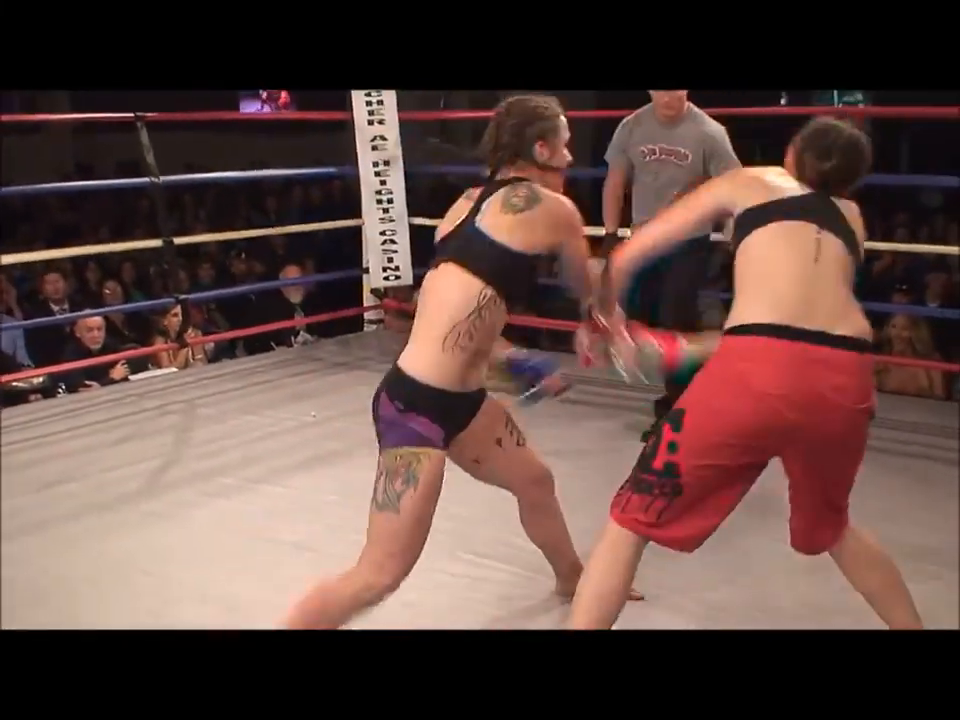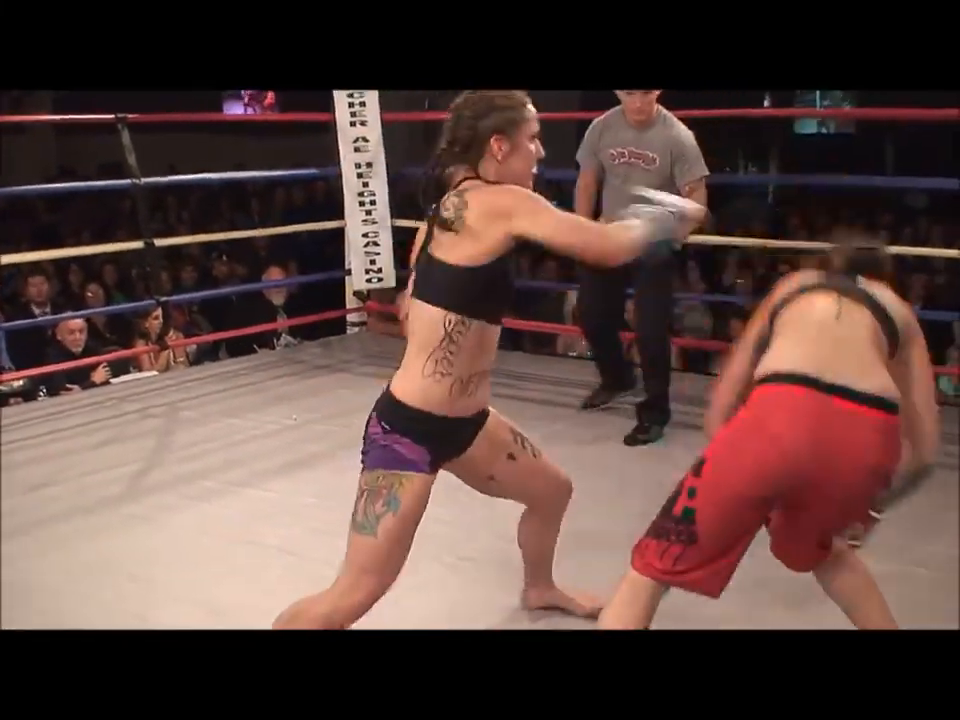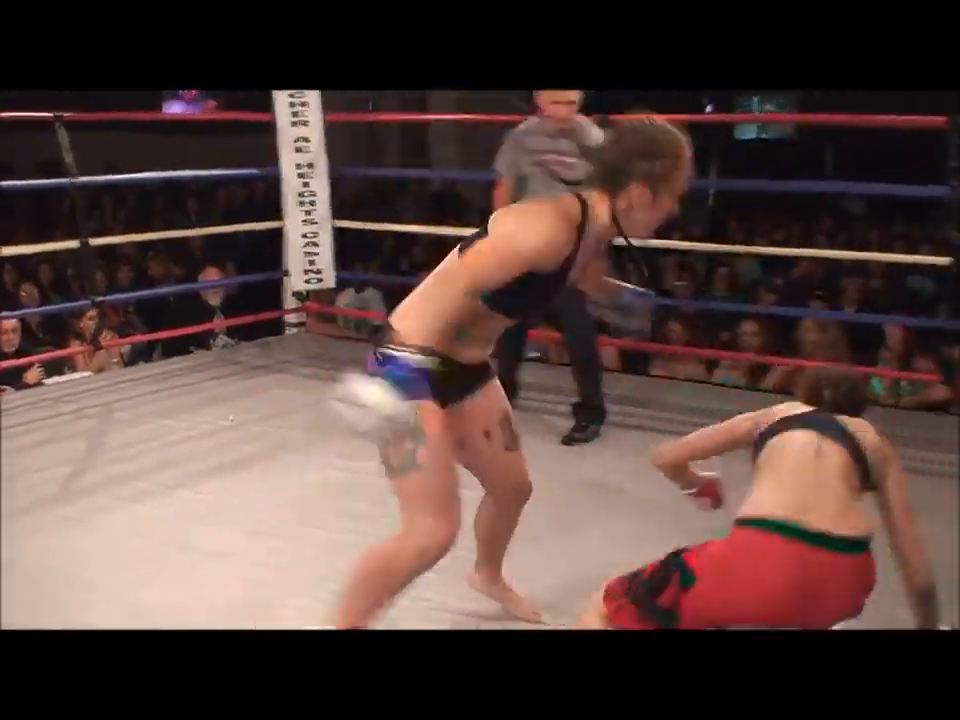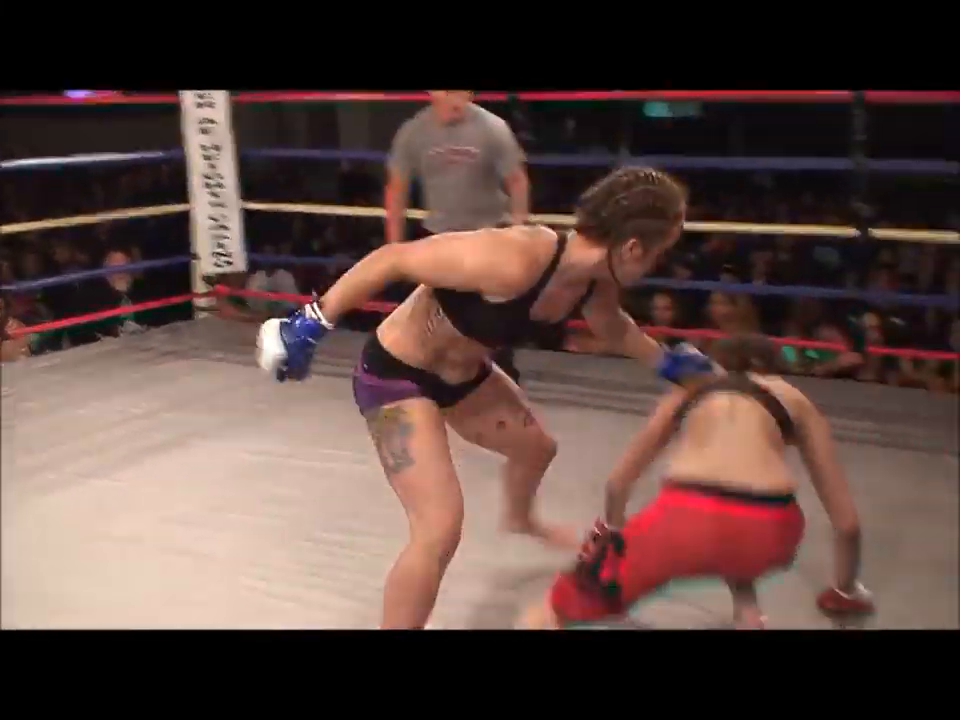
dt=0.2s
person 1, frame 1
left shoulder: (473, 201)
right shoulder: (551, 206)
right elbow: (589, 290)
left wrist: (518, 358)
left hip: (456, 397)
right hip: (417, 404)
left knee: (536, 482)
right knee: (380, 576)
left ankle: (570, 578)
right ankle: (284, 624)
person 1, frame 2
left shoulder: (456, 205)
right shoulder: (499, 203)
right elbow: (612, 247)
right wrist: (665, 217)
left hip: (462, 421)
right hip: (405, 432)
left knee: (552, 492)
right knee: (355, 594)
left ankle: (539, 590)
person 1, frame 3
left shoulder: (596, 225)
right shoulder: (553, 224)
right elbow: (463, 280)
left wrist: (615, 293)
right wrist: (405, 367)
left hip: (464, 364)
right hip: (409, 360)
left knee: (513, 487)
right knee: (433, 534)
left ankle: (489, 577)
right ankle: (341, 629)
person 1, frame 4
left shoulder: (597, 275)
right shoulder: (513, 259)
left elbow: (615, 327)
right elbow: (390, 259)
left wrist: (671, 362)
right wrist: (313, 321)
left hip: (461, 373)
right hip: (398, 378)
left knee: (538, 447)
right knee: (440, 532)
left ankle: (519, 519)
person 2, frame 1
left shoulder: (747, 181)
right shoulder: (852, 221)
left elbow: (626, 257)
left wrist: (608, 311)
left hip: (759, 370)
right hip: (846, 378)
left knee: (628, 524)
right knee: (830, 527)
person 2, frame 2
left shoulder: (793, 285)
right shoulder: (899, 310)
left elbow: (719, 413)
right elbow: (925, 449)
right wrist: (868, 493)
left hip: (782, 420)
right hip: (869, 438)
left knee: (647, 572)
right knee: (814, 549)
person 2, frame 3
left shoulder: (771, 418)
right shoulder: (873, 442)
left elbow: (667, 458)
right elbow: (917, 568)
left wrist: (697, 483)
right wrist: (929, 623)
left hip: (758, 564)
right hip: (840, 578)
left knee: (603, 612)
person 2, frame 4
left shoulder: (689, 394)
right shoulder: (795, 402)
left elbow: (620, 480)
right elbow: (846, 518)
left wrist: (608, 528)
right wrist: (847, 589)
left hip: (681, 521)
right hip: (769, 531)
left knee: (556, 608)
person 3, frame 1
left shoulder: (709, 133)
right shoulder: (631, 127)
right elbow: (615, 182)
right wrist: (610, 235)
left hip: (688, 242)
left knee: (676, 324)
right knee: (640, 321)
left ankle: (674, 405)
right ankle: (678, 384)
person 3, frame 2
left shoulder: (677, 137)
right shoulder: (602, 128)
left elbow: (697, 194)
right elbow: (586, 182)
left wrist: (677, 235)
left hip: (656, 246)
left knee: (651, 331)
right knee: (593, 317)
left ankle: (654, 411)
right ankle: (617, 378)
person 3, frame 3
left shoulder: (593, 142)
right shoulder: (520, 138)
right elbow: (504, 191)
left knee: (579, 331)
right knee: (511, 320)
left ankle: (590, 410)
right ankle: (505, 386)
person 3, frame 4
left shoulder: (491, 129)
right shoulder: (412, 133)
left elbow: (517, 182)
right elbow: (396, 191)
left wrist: (518, 227)
right wrist: (396, 246)
right hip: (437, 235)
